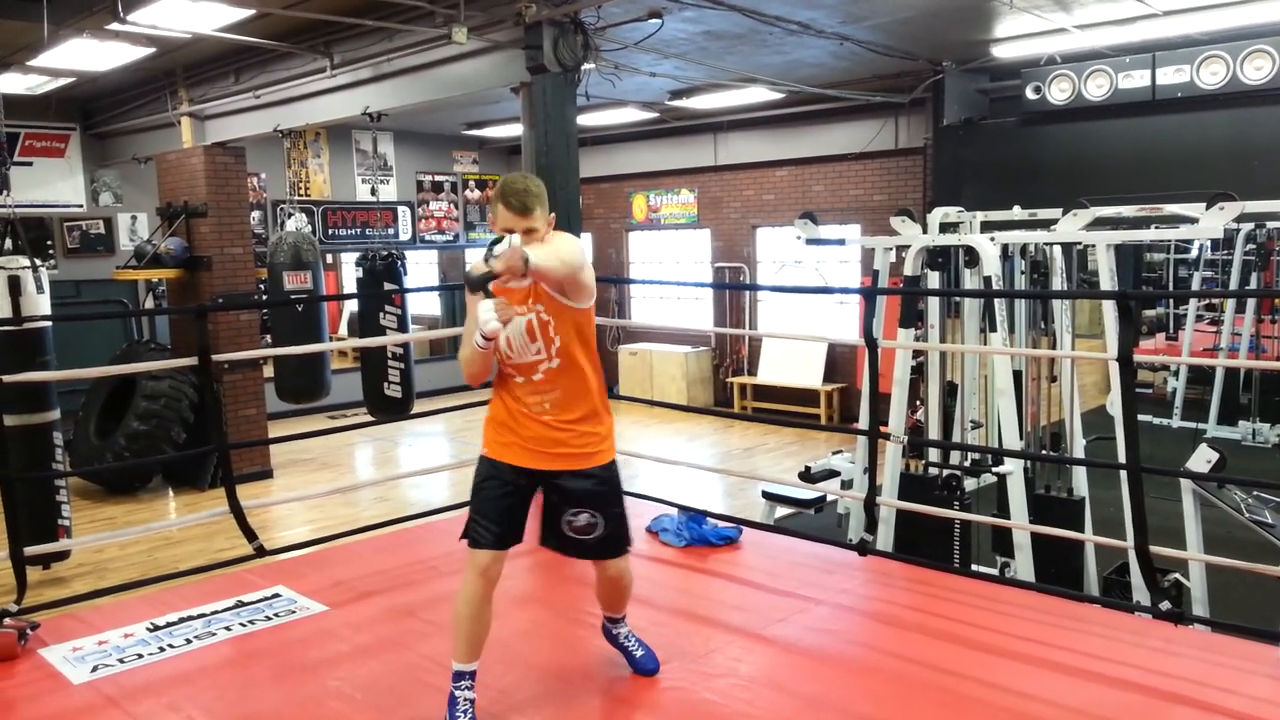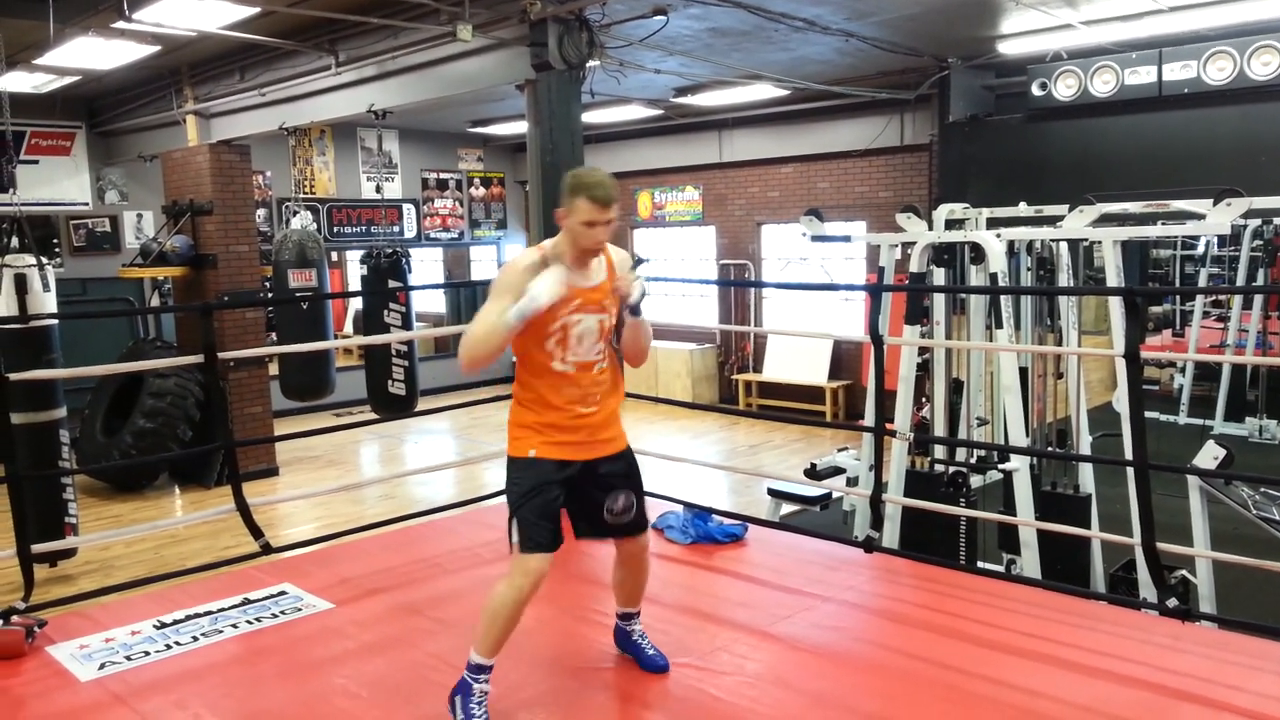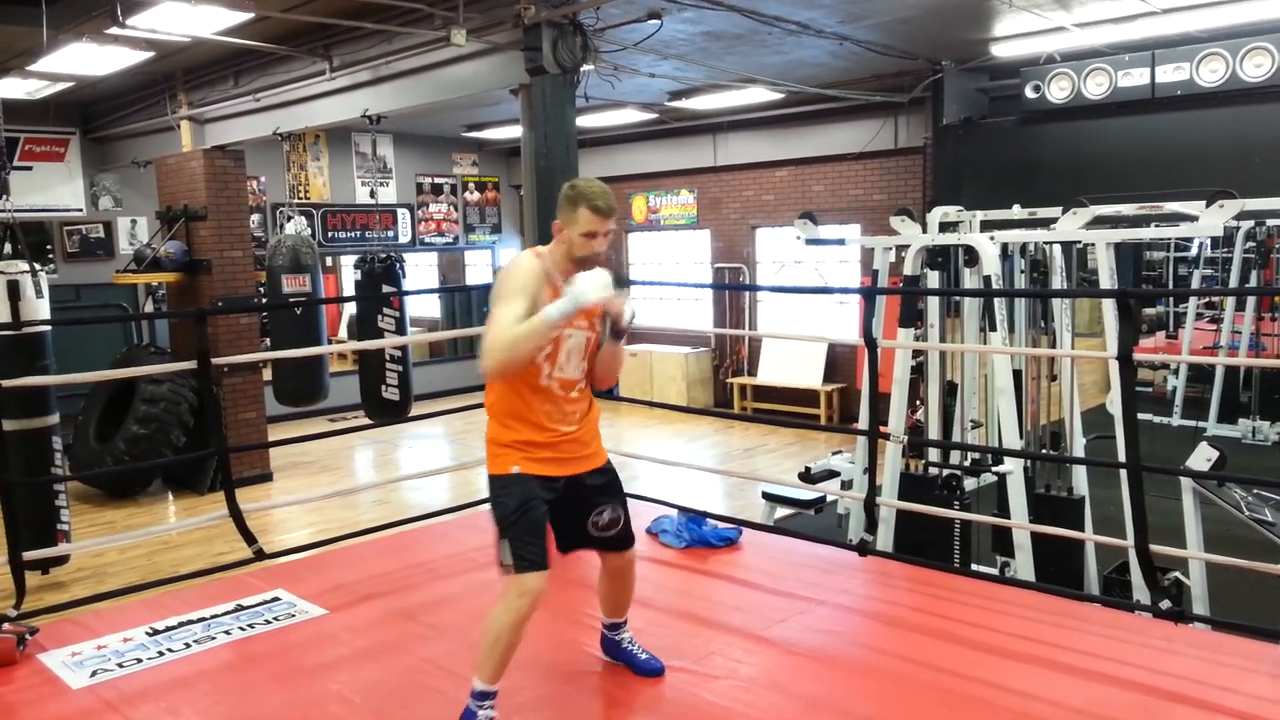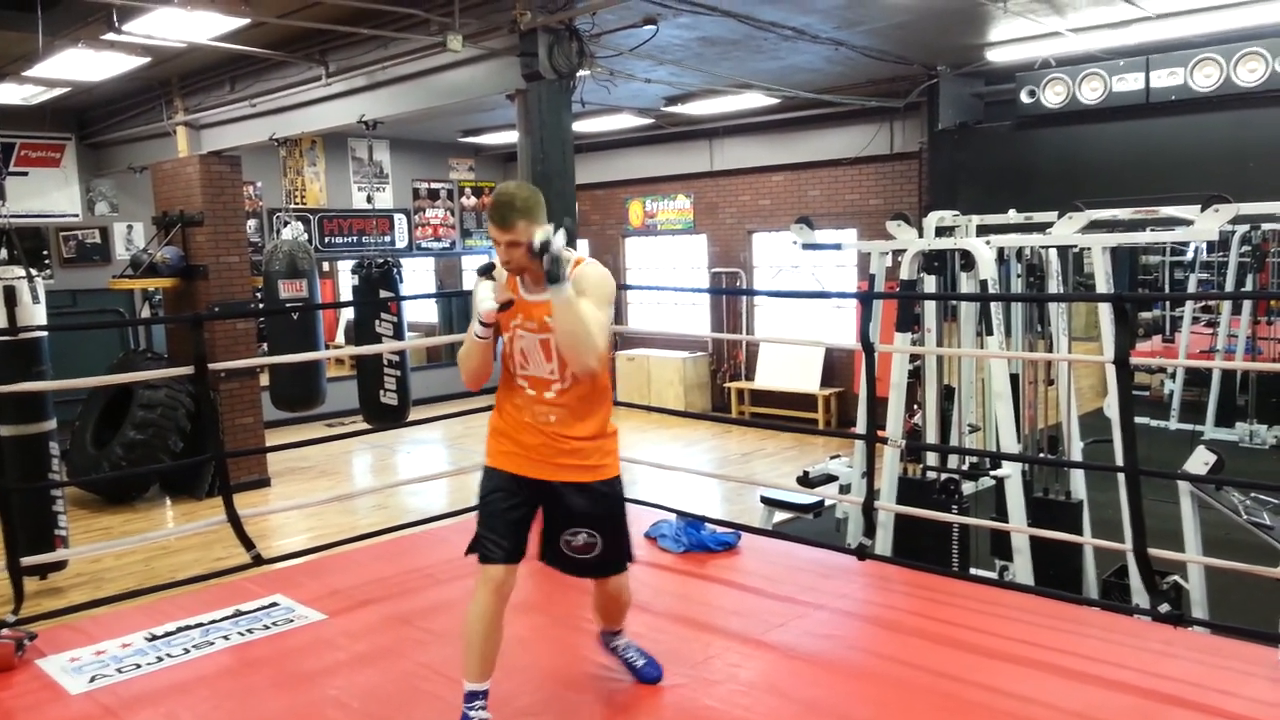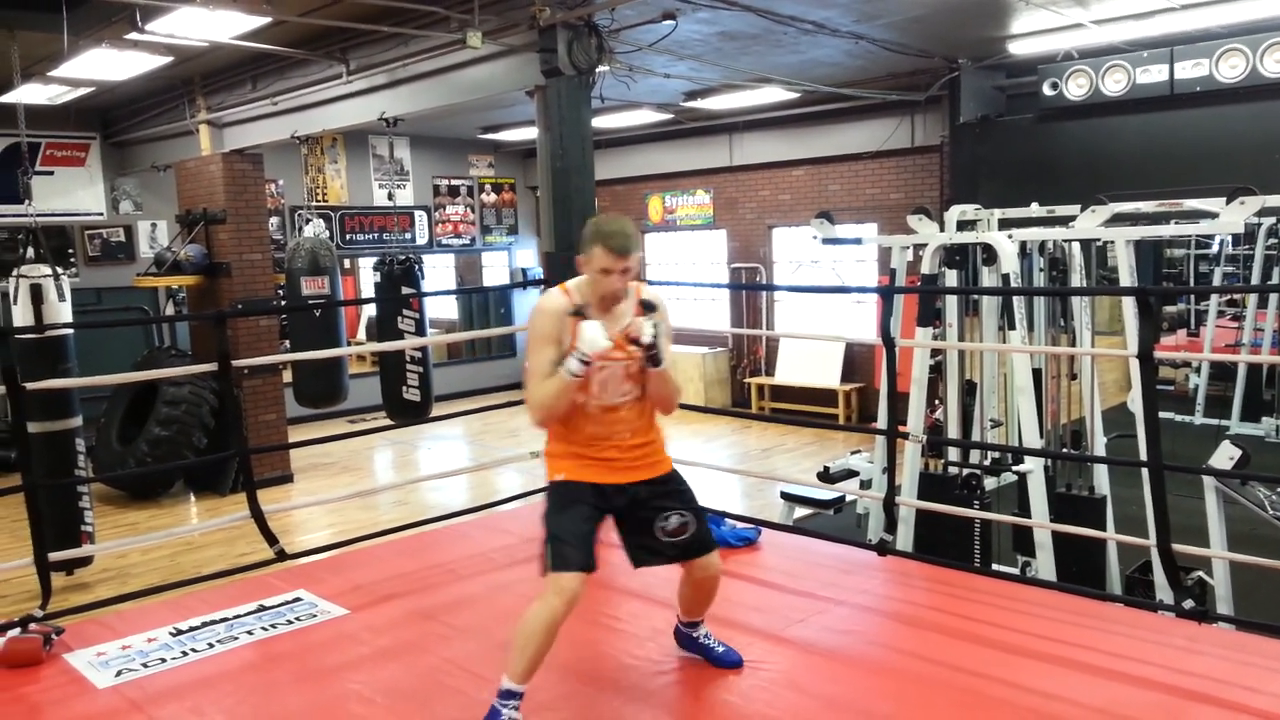
dt=0.3s
person 1, frame 1
left shoulder: (566, 250)
right shoulder: (486, 274)
left elbow: (569, 269)
right elbow: (472, 374)
left wrist: (527, 261)
right wrist: (483, 331)
left hip: (583, 447)
right hip: (508, 447)
left knee: (612, 565)
right knee: (482, 566)
left ankle: (616, 627)
person 1, frame 2
left shoulder: (617, 263)
right shoulder: (527, 268)
left elbow: (635, 357)
right elbow: (470, 357)
left wrist: (634, 306)
right wrist: (528, 305)
left hip: (605, 438)
right hip: (539, 443)
left knee: (634, 542)
right knee: (530, 568)
left ankle: (628, 629)
person 1, frame 3
left shoulder: (598, 281)
right shoulder: (522, 273)
left elbow: (604, 379)
right elbow: (494, 362)
left wrist: (617, 330)
right wrist: (567, 304)
left hip: (583, 452)
right hip: (520, 457)
left knee: (620, 555)
right knee: (526, 588)
left ankle: (615, 636)
person 1, frame 4
left shoulder: (590, 276)
right shoulder: (492, 280)
left elbow: (588, 362)
right elbow: (472, 379)
left wrist: (556, 277)
right wrist: (484, 320)
left hip: (588, 462)
right hip: (513, 459)
left knee: (611, 579)
right knee: (494, 580)
left ankle: (614, 635)
person 1, frame 5
left shoulder: (648, 306)
right shoulder: (552, 309)
left elbow: (667, 405)
right elbow: (541, 413)
left wrist: (655, 353)
right wrist: (582, 356)
left hip: (645, 464)
right hip: (577, 469)
left knee: (705, 564)
right knee: (563, 588)
left ankle: (690, 630)
